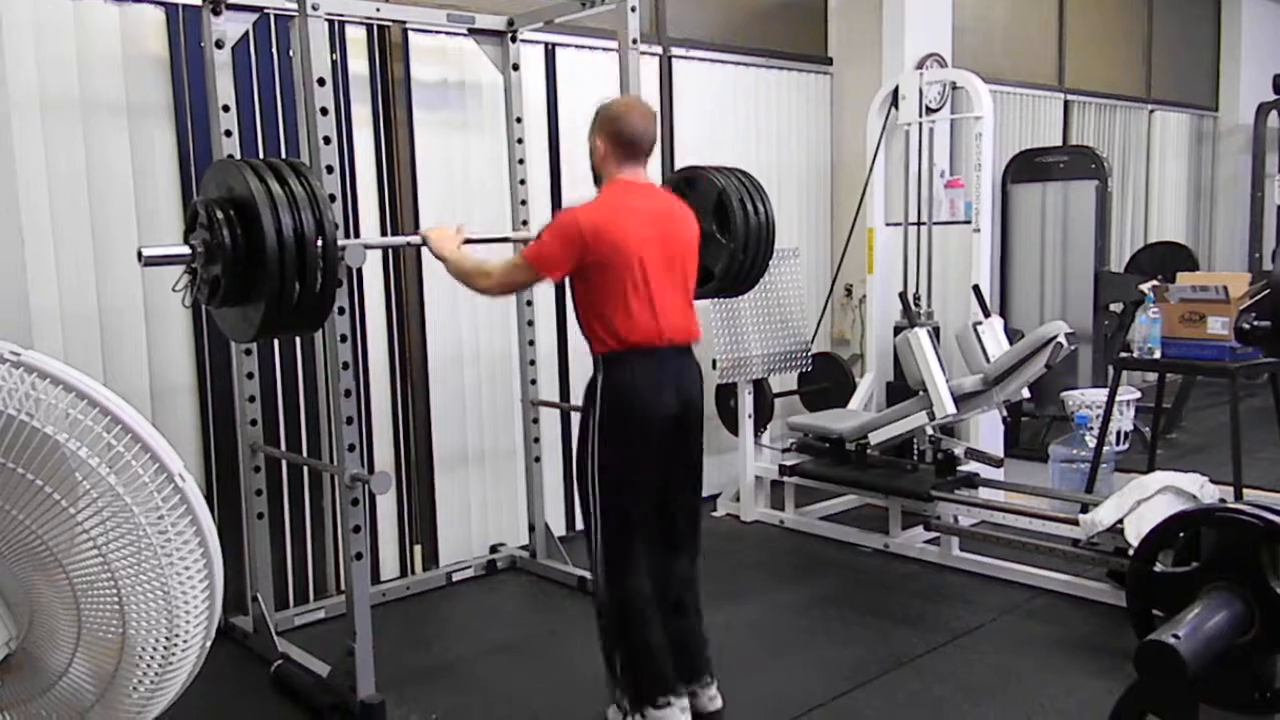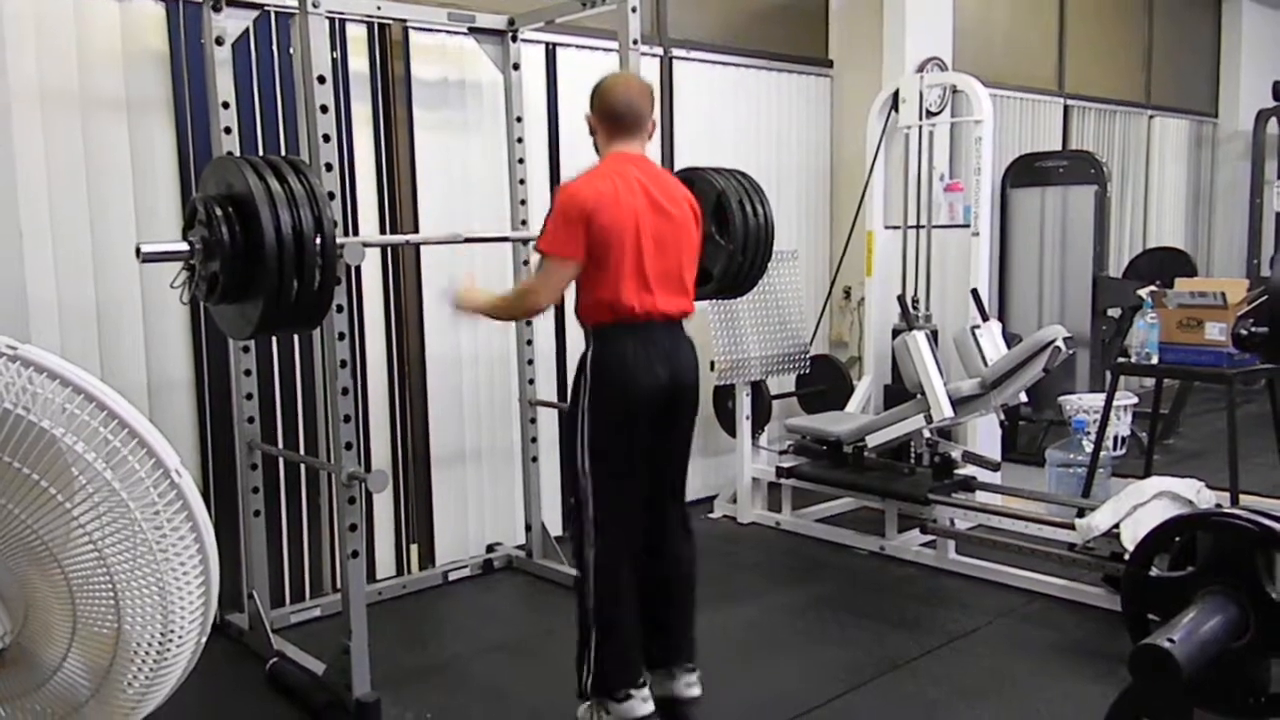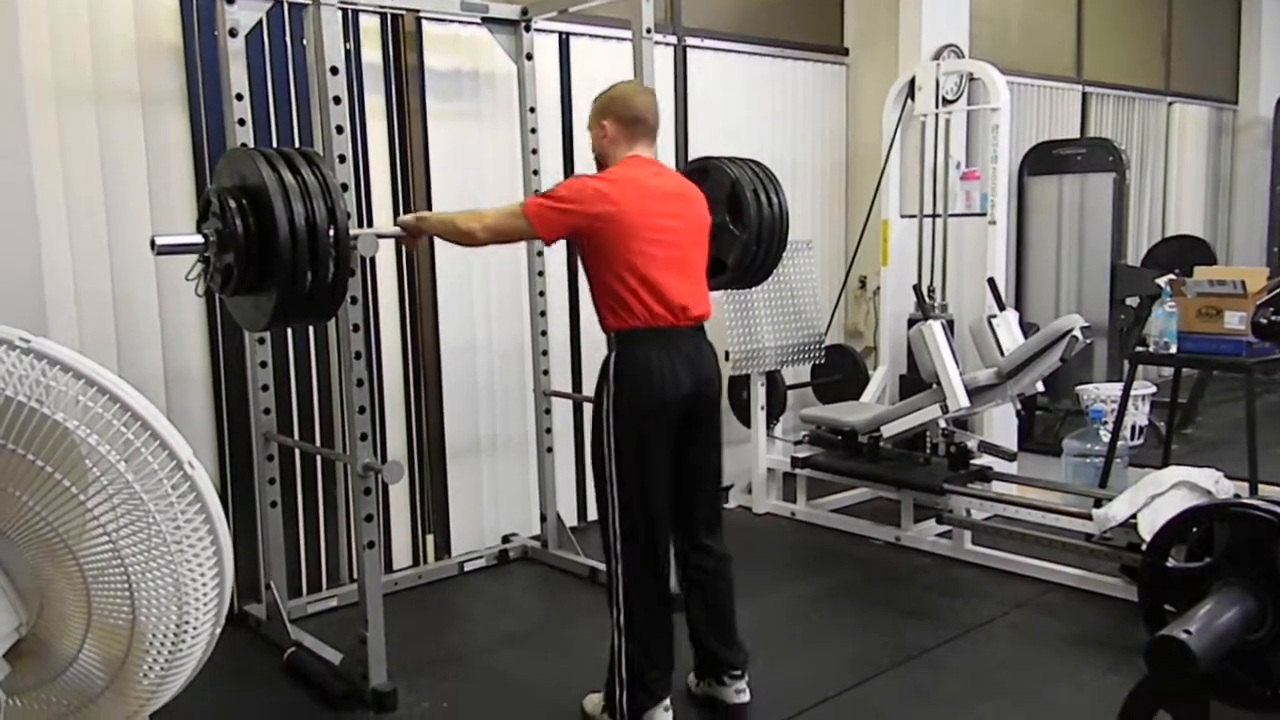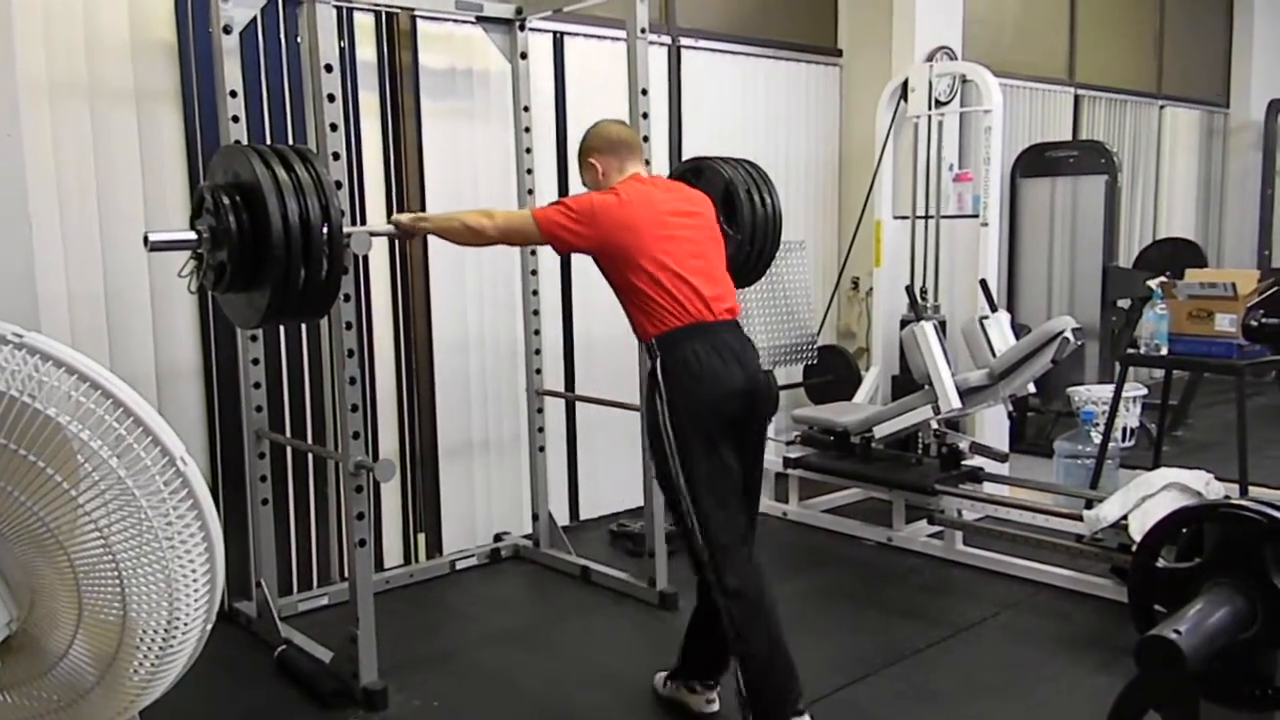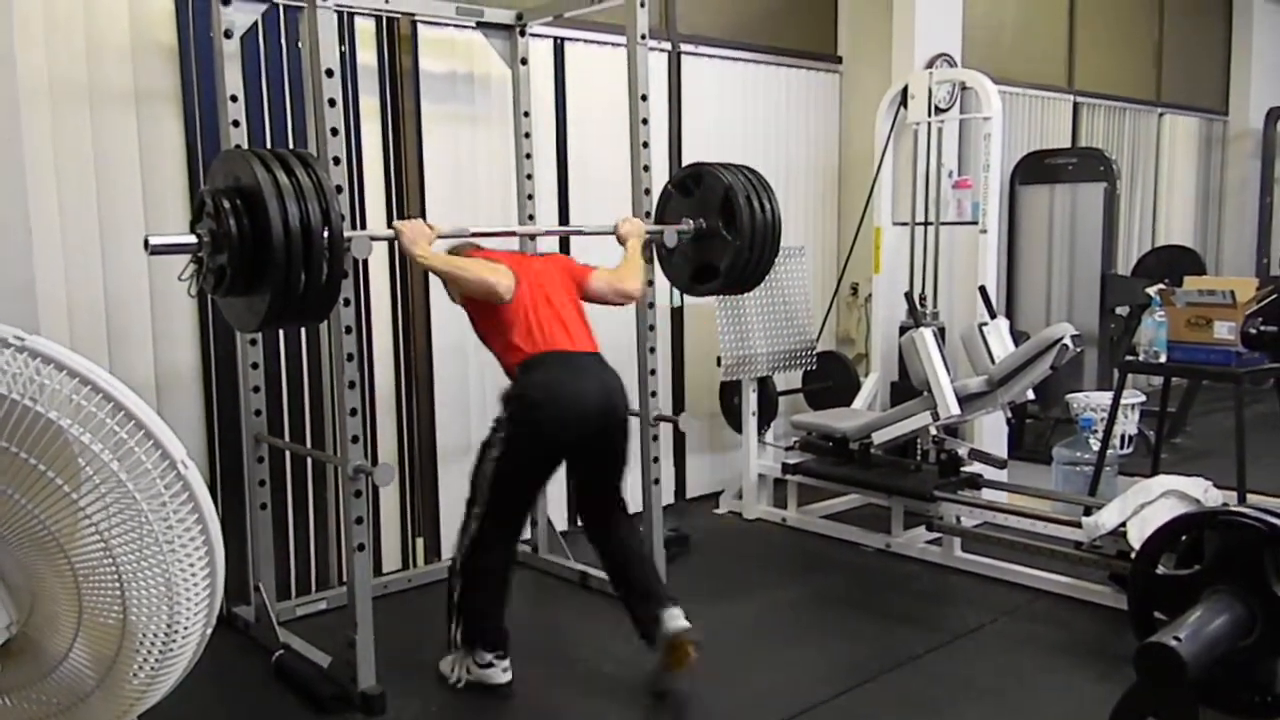
dt=1s
person 1, frame 1
left shoulder: (586, 221)
right shoulder: (683, 217)
left elbow: (502, 281)
left wrist: (450, 254)
left hip: (628, 387)
right hip: (684, 380)
left knee: (621, 550)
right knee: (673, 542)
person 1, frame 2
left shoulder: (582, 194)
right shoulder: (682, 196)
left elbow: (541, 296)
left wrist: (478, 303)
left hip: (617, 359)
right hip: (677, 354)
left knee: (607, 530)
right knee: (665, 518)
right ankle: (676, 665)
person 1, frame 3
left shoulder: (594, 195)
right shoulder: (691, 196)
left elbow: (482, 228)
left wrist: (426, 224)
left hip: (640, 367)
right hip: (697, 359)
left knee: (637, 539)
right knee: (701, 528)
person 1, frame 4
left shoulder: (602, 210)
right shoulder: (695, 200)
left elbow: (490, 227)
left wrist: (419, 222)
left hip: (689, 371)
right hip: (743, 360)
left knee: (720, 549)
right knee: (732, 536)
person 1, frame 5
left shoulder: (479, 273)
right shoulder: (554, 263)
left elbow: (500, 285)
right elbow: (627, 289)
left wrist: (421, 252)
right wrist: (633, 241)
left hip: (546, 395)
right hip: (603, 386)
left knee: (491, 523)
right knee: (606, 515)
left ankle: (483, 654)
right ankle: (662, 616)
